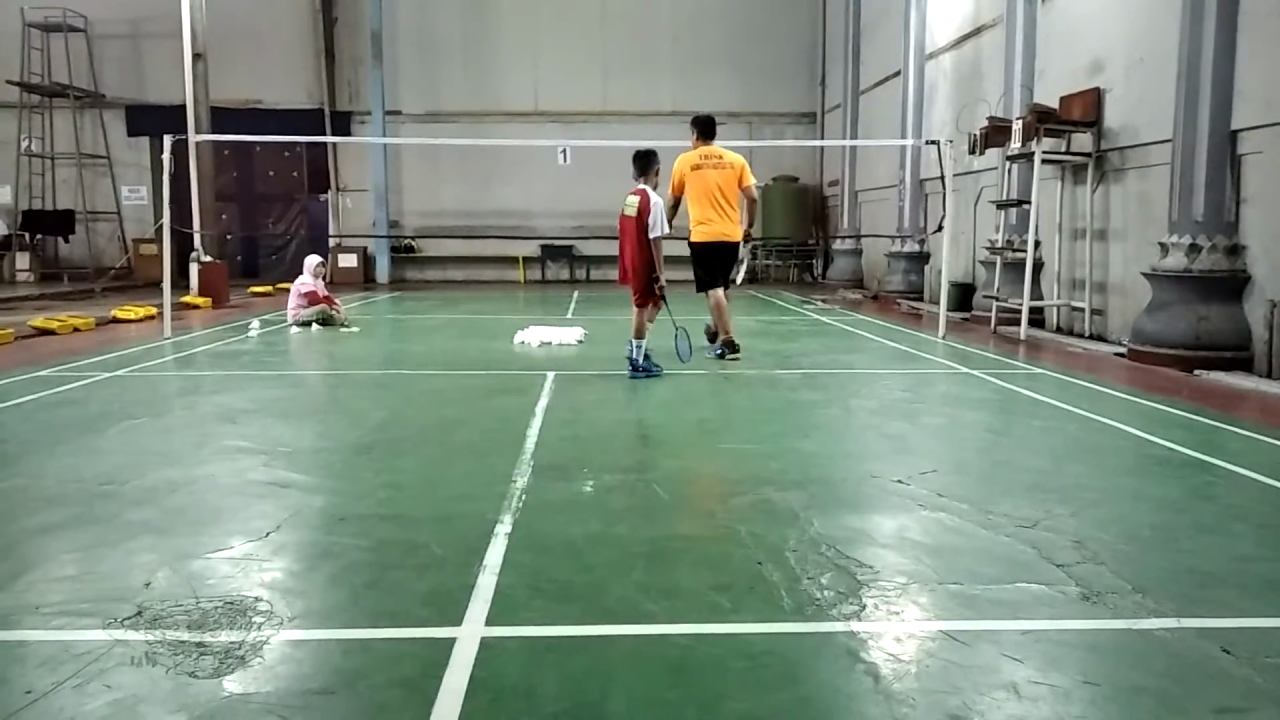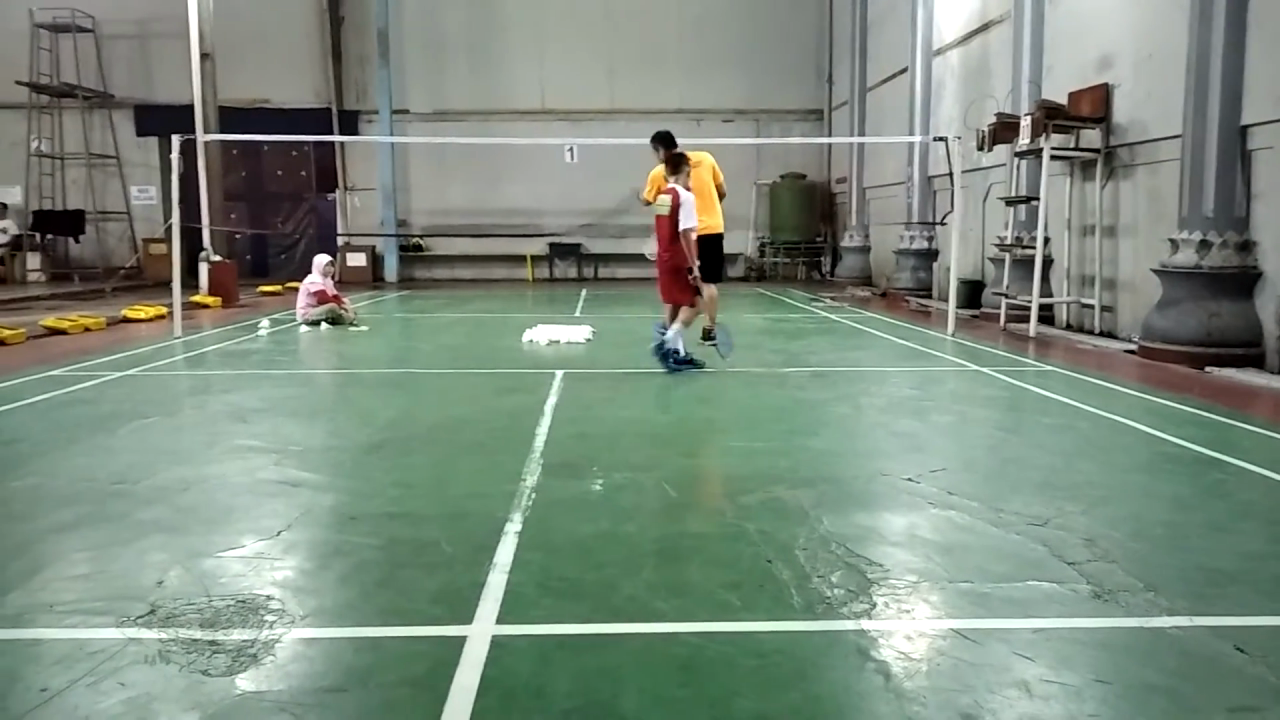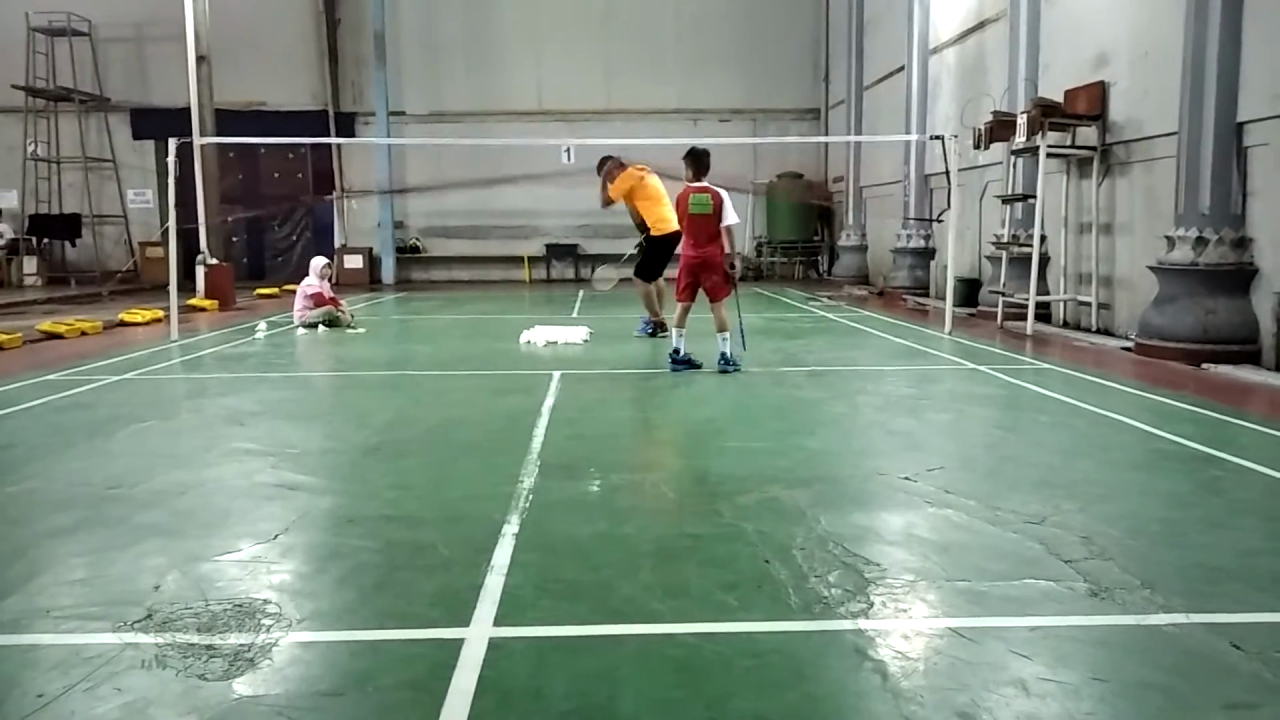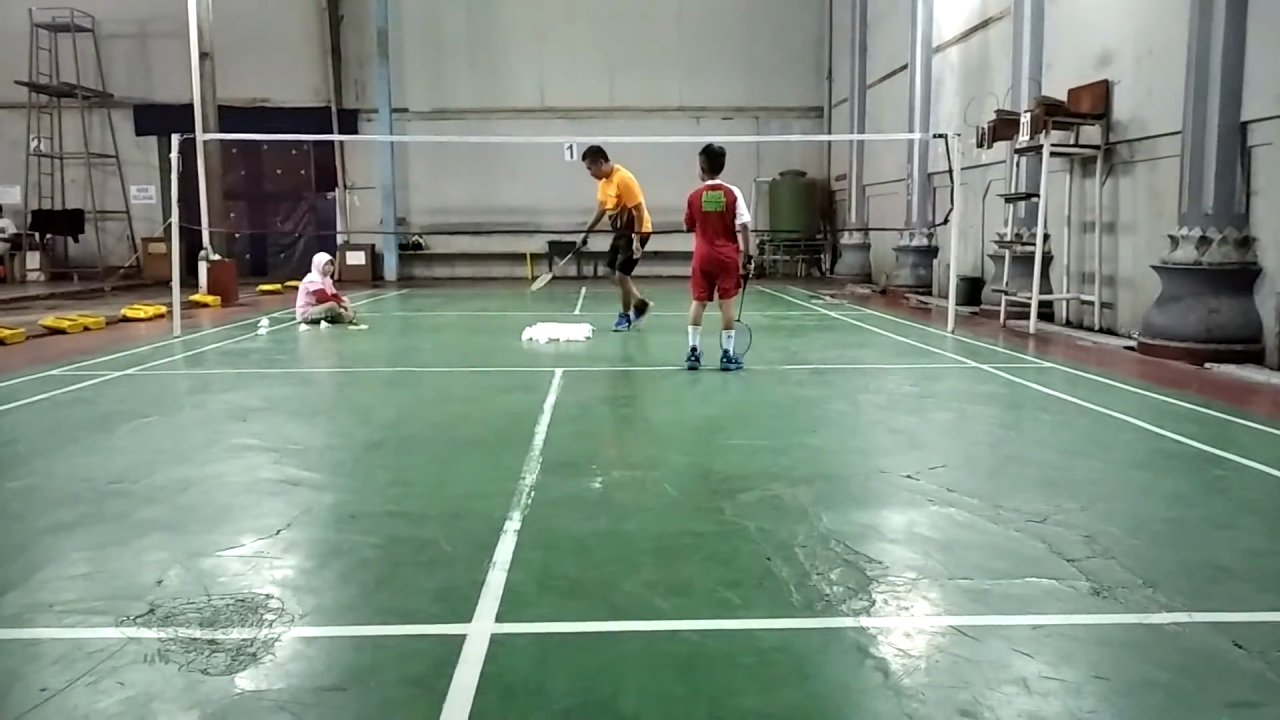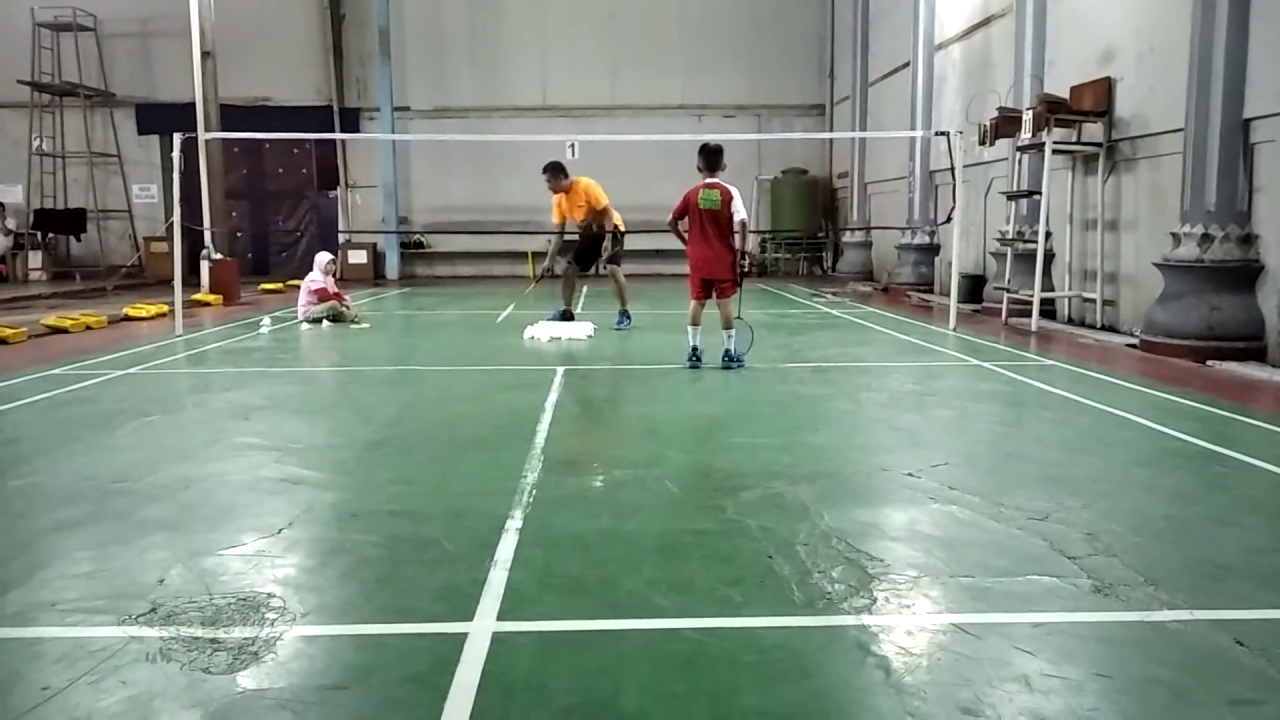
dt=0.5s
person 1, frame 1
left shoulder: (629, 197)
right shoulder: (654, 200)
left elbow: (622, 230)
right elbow: (655, 240)
right wrist: (660, 274)
left hip: (631, 263)
right hip: (644, 265)
left knee: (653, 303)
right knee: (642, 309)
left ankle: (638, 349)
right ankle: (638, 363)
person 1, frame 2
left shoulder: (660, 196)
right shoulder: (685, 196)
right elbow: (685, 233)
right wrist: (692, 265)
left hip: (664, 259)
right hip: (680, 261)
left knee: (673, 305)
right knee: (692, 305)
left ankle: (677, 354)
right ankle: (665, 344)
person 1, frame 3
left shoulder: (682, 196)
right shoulder: (719, 195)
right elbow: (728, 230)
right wrist: (732, 260)
left hip: (689, 258)
right hip: (713, 258)
left knee: (684, 304)
right knee: (718, 305)
left ankle: (677, 354)
right ankle: (725, 356)
person 1, frame 4
left shoulder: (695, 195)
right shoulder: (733, 193)
left elbow: (689, 227)
right elbow: (744, 226)
right wrist: (748, 256)
left hip: (703, 257)
right hip: (727, 257)
left knee: (698, 301)
right knee: (726, 303)
left ankle: (693, 351)
right ankle: (728, 354)
person 1, frame 5
left shoulder: (692, 194)
right shoulder: (730, 192)
left elbow: (672, 222)
right elbow: (742, 223)
left wrist: (684, 240)
right wrist: (742, 251)
left hip: (698, 257)
right hip: (723, 257)
left knee: (697, 301)
right knee: (724, 303)
left ankle: (694, 351)
right ankle: (729, 353)
person 2, frame 1
left shoulder: (685, 161)
right shoulder: (736, 160)
left elbow: (673, 202)
right elbow: (752, 197)
right wrist: (749, 226)
left hip: (703, 235)
right hip: (731, 235)
left knee: (713, 289)
right knee: (721, 285)
left ankle: (728, 343)
right ankle: (716, 330)
person 2, frame 2
left shoulder: (659, 172)
right shoulder: (706, 159)
left elbow: (646, 200)
right elbow: (722, 192)
right hip: (714, 229)
right knee: (709, 282)
right ankle: (709, 330)
person 2, frame 3
left shoulder: (628, 177)
right shoulder: (642, 172)
left elbow: (605, 202)
left wrist: (604, 177)
left hip: (660, 232)
right hip: (671, 228)
left knee: (640, 279)
right knee: (654, 275)
left ankle: (658, 324)
right ankle: (656, 317)
person 2, frame 4
left shoulder: (623, 178)
right shoulder: (602, 181)
left elbow: (639, 210)
right elbow: (602, 208)
left wrist: (637, 239)
right wrist: (587, 232)
left hip: (636, 232)
right hip: (619, 231)
left knee: (621, 274)
right knee: (613, 270)
left ankle: (627, 314)
right ankle: (640, 302)
person 2, frame 5
left shoulder: (586, 186)
right shoulder: (558, 199)
left elbow: (607, 212)
right elbow: (558, 232)
left wrist: (608, 240)
right wrist: (550, 259)
left hip: (611, 230)
right hip: (588, 234)
left knee: (613, 269)
right knee: (570, 270)
left ankle: (624, 313)
right ankle: (566, 311)
